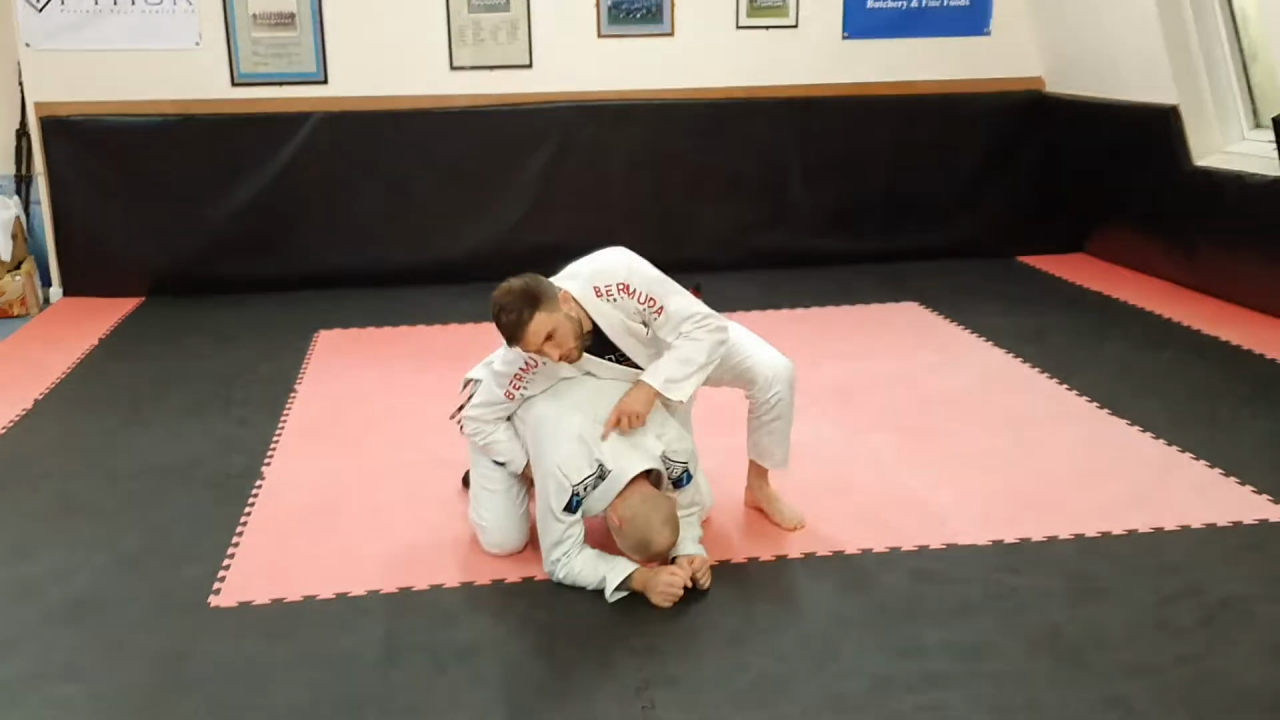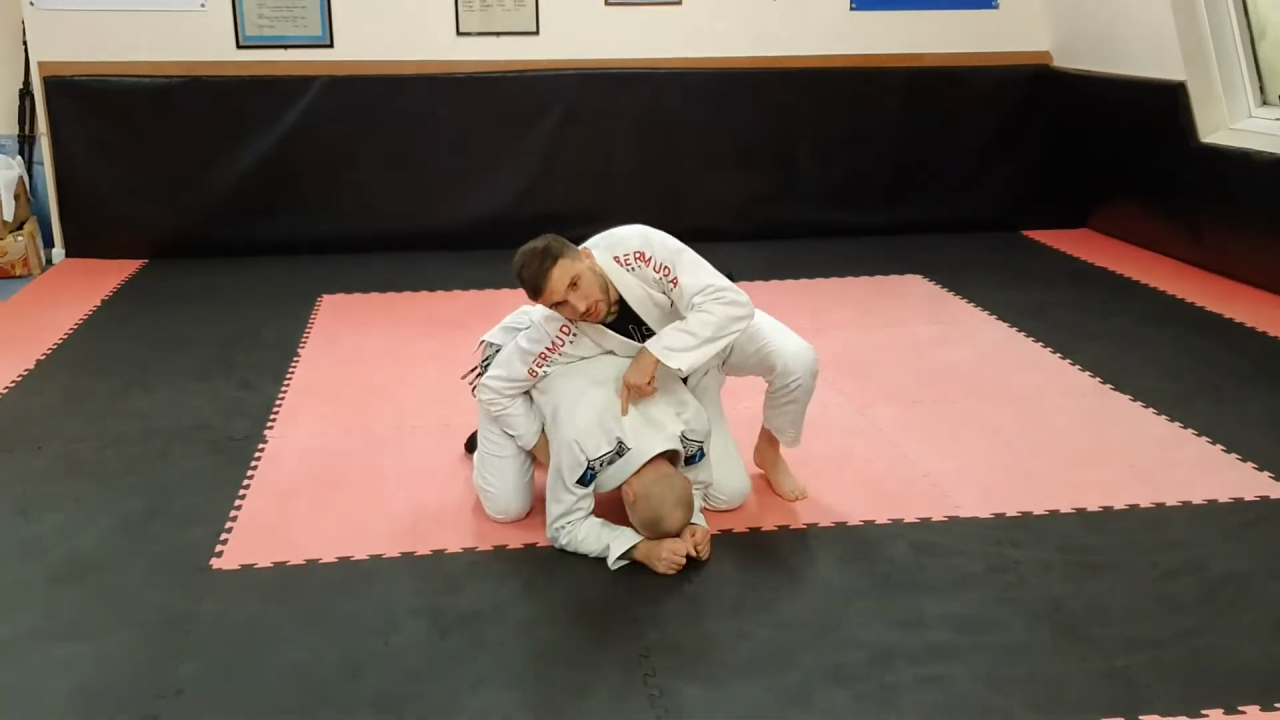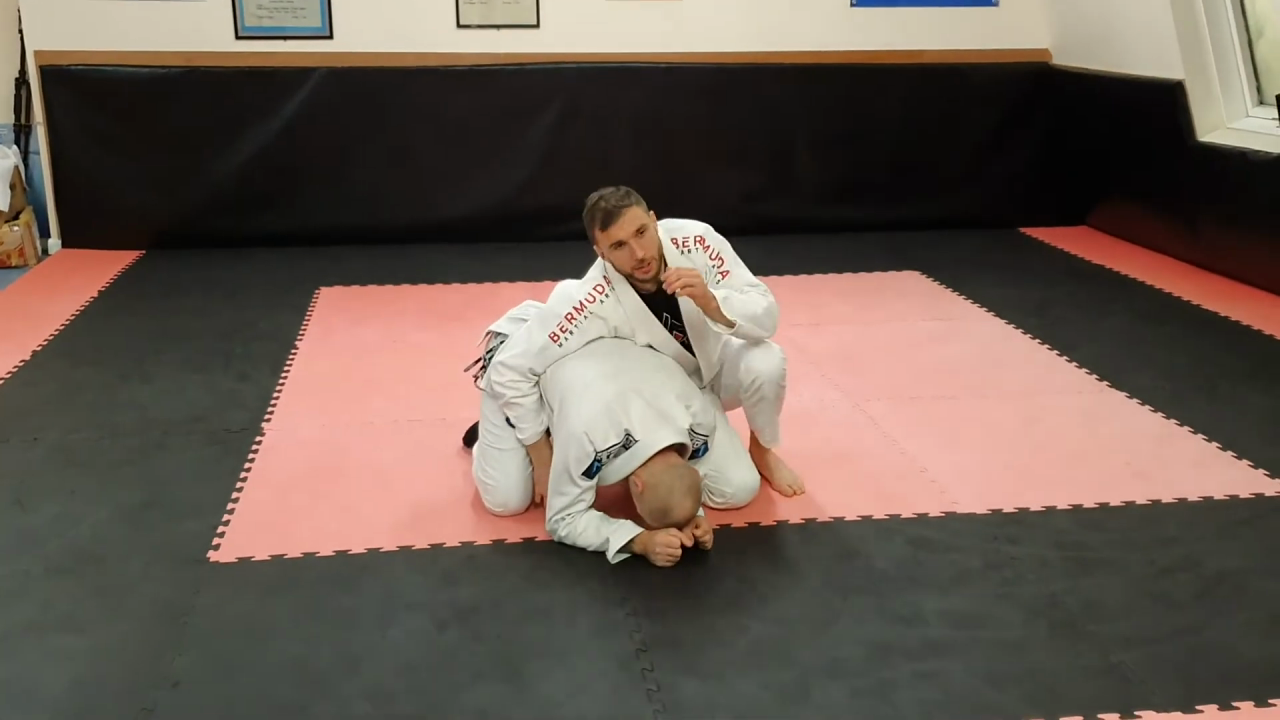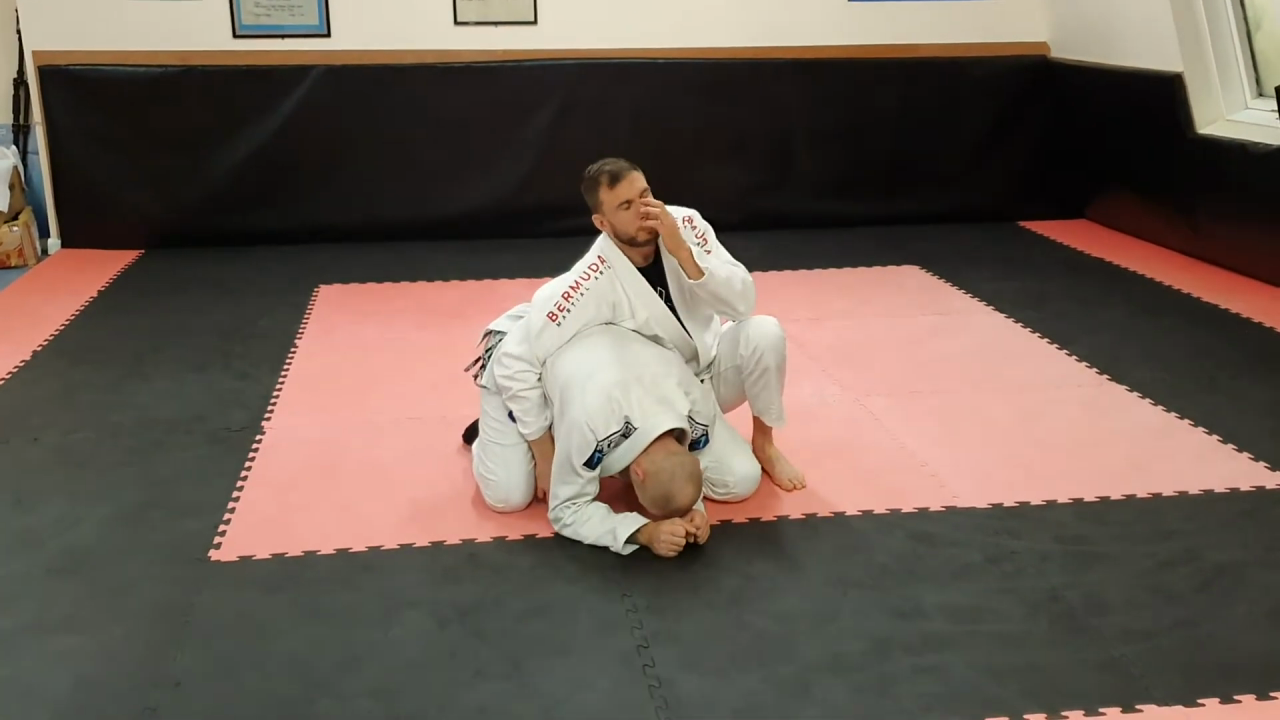
dt=0.4s
person 1, frame 1
left shoulder: (617, 273)
right shoulder: (527, 360)
left elbow: (707, 328)
right elbow: (477, 419)
left wrist: (649, 387)
left hip: (683, 342)
right hip: (626, 387)
left knee: (774, 372)
left ankle: (758, 487)
person 1, frame 2
left shoulder: (638, 248)
left elbow: (730, 304)
right elbow: (495, 390)
left wrist: (654, 356)
left hip: (715, 331)
left knee: (797, 361)
right knee: (725, 492)
left ankle: (768, 450)
person 1, frame 3
left shoulder: (695, 239)
right shoulder: (594, 301)
left elbow: (765, 314)
right elbow: (509, 370)
left wrist: (710, 301)
right wrist: (543, 459)
left hip: (716, 361)
left knee: (765, 363)
left ankle: (762, 452)
person 1, frame 4
left shoulder: (685, 223)
right shoulder: (591, 283)
left elbow: (741, 301)
right elbow: (513, 363)
left wrist: (681, 250)
right wrist: (545, 454)
left hip: (711, 364)
left knee: (764, 332)
right knee: (734, 481)
left ankle: (763, 443)
person 2, frame 1
left shoulder: (676, 445)
right shoulder: (561, 467)
left elbow: (683, 508)
right elbow: (560, 559)
left wrist: (687, 554)
right wrist: (640, 579)
person 2, frame 2
left shoulder: (693, 424)
right shoulder: (579, 439)
left elbow: (692, 482)
right elbow: (565, 526)
left wrist: (692, 522)
right wrist: (641, 548)
right knee: (506, 507)
person 2, frame 3
left shoulder: (700, 420)
right shoulder: (586, 431)
right elbow: (562, 518)
left wrist: (692, 517)
right wrist: (641, 541)
right knee: (506, 499)
right ankle: (490, 426)
person 2, frame 4
left shoulder: (701, 408)
right shoulder: (588, 422)
left elbow: (685, 468)
right elbow: (567, 510)
left wrist: (691, 509)
right wrist: (647, 532)
right knee: (509, 496)
right ankle: (492, 430)
